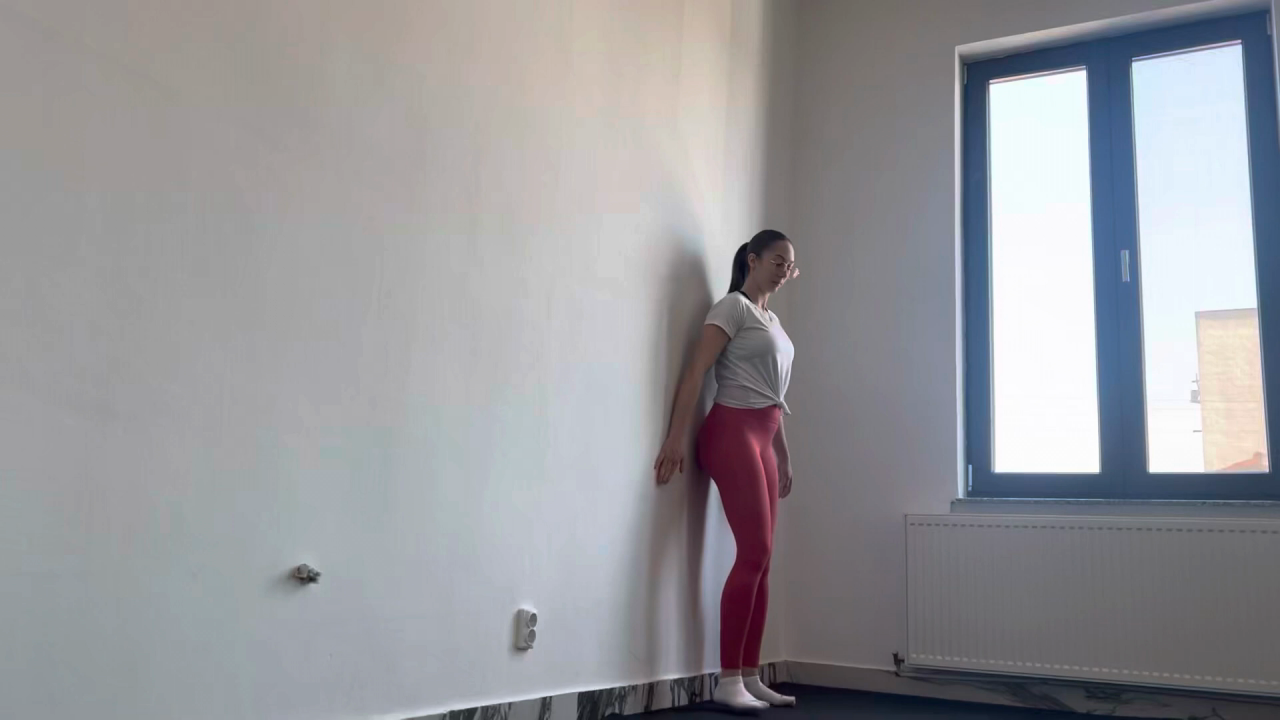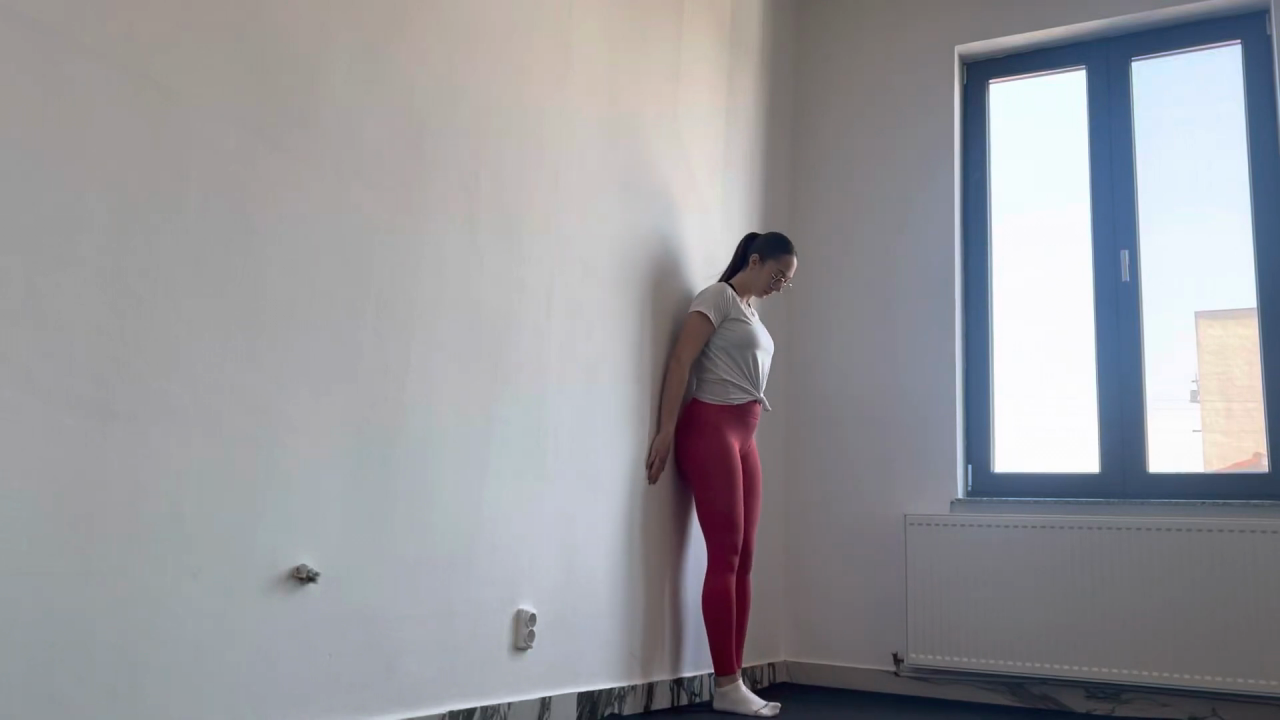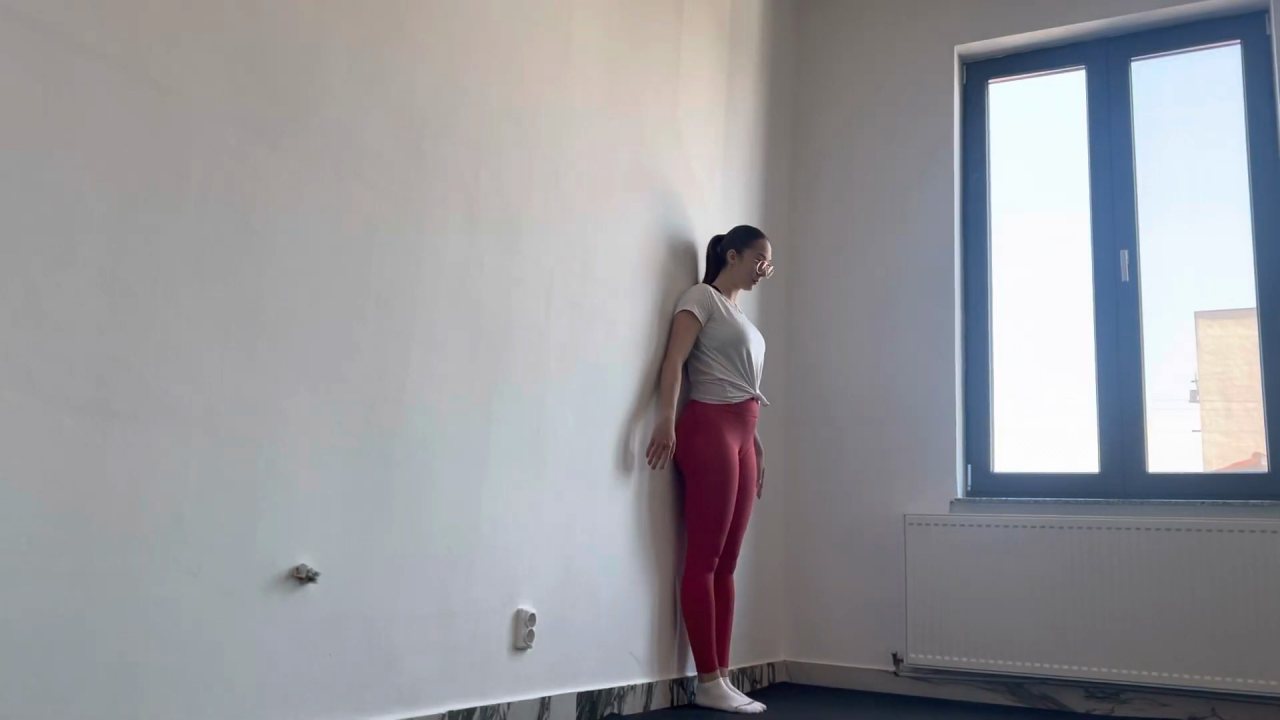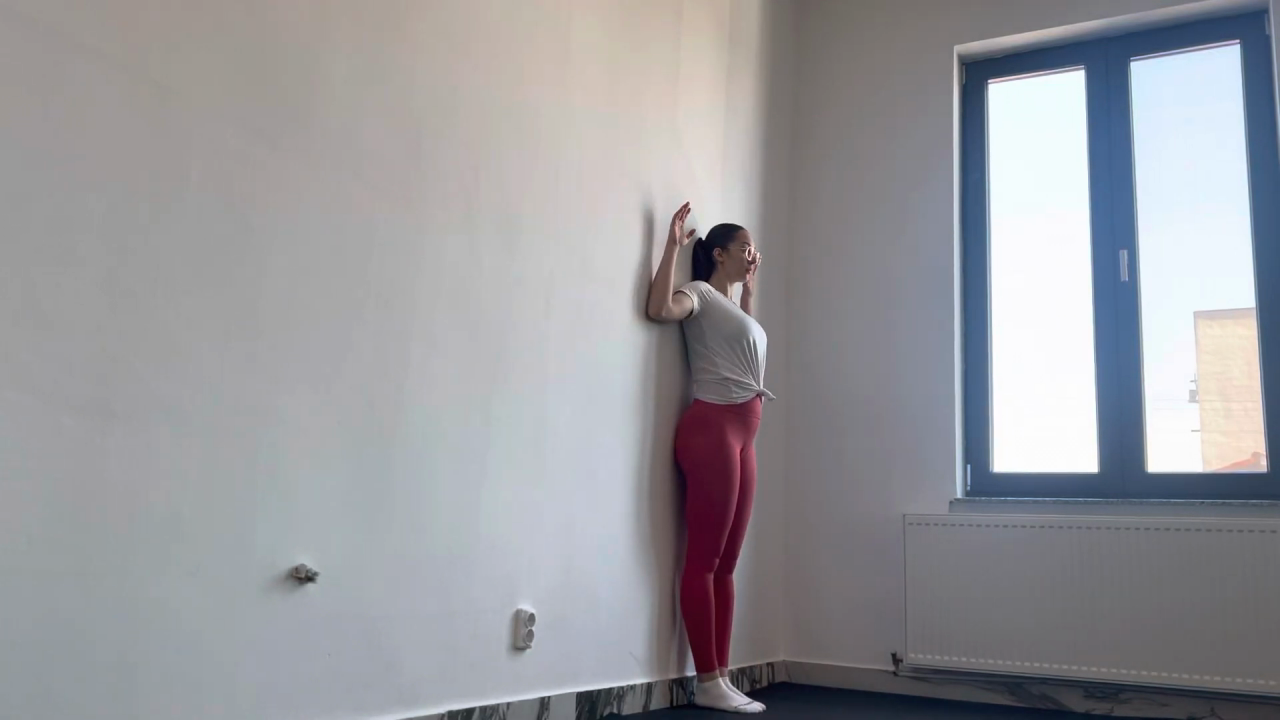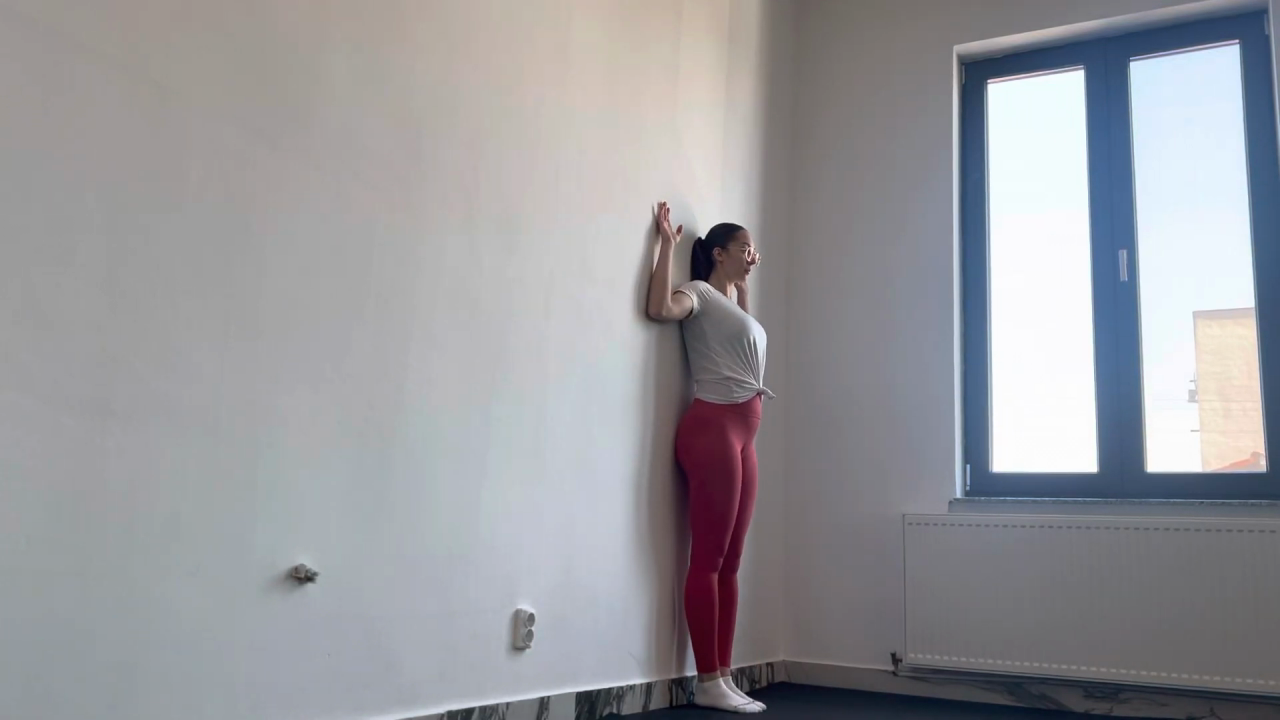
dt=1s
person 1, frame 1
left shoulder: (772, 318)
right shoulder: (732, 307)
right elbow: (696, 371)
left wrist: (784, 456)
right wrist: (676, 437)
left hip: (761, 437)
right hip: (732, 432)
left knee: (761, 559)
right knee: (754, 552)
left ankle: (749, 677)
right ankle: (728, 680)
person 1, frame 2
left shoulder: (751, 311)
right shoulder: (717, 297)
right elbow: (680, 361)
right wrist: (665, 430)
left hip: (743, 435)
right hip: (710, 427)
left knee: (743, 559)
right knee: (724, 555)
left ankle: (735, 680)
person 1, frame 3
left shoulder: (737, 311)
right shoulder: (702, 297)
right elbow: (674, 360)
left wrist: (755, 445)
right wrist: (666, 420)
left hip: (741, 434)
right hip: (709, 428)
left knee: (726, 561)
right knee: (703, 558)
left ankle: (722, 678)
right ankle: (708, 681)
person 1, frame 4
left shoulder: (728, 303)
right shoulder: (699, 293)
right elbow: (659, 308)
left wrist: (749, 289)
right wrist: (673, 246)
left hip: (740, 434)
right hip: (711, 429)
left knee: (726, 563)
right knee: (703, 560)
left ankle: (721, 678)
right ankle: (707, 682)
person 1, frame 5
left shoulder: (729, 301)
right shoulder: (698, 292)
right elbow: (660, 307)
left wrist: (744, 283)
right wrist: (667, 245)
left hip: (741, 434)
right hip: (712, 429)
left knee: (729, 562)
right knee: (708, 560)
left ankle: (723, 678)
right ankle: (707, 682)
